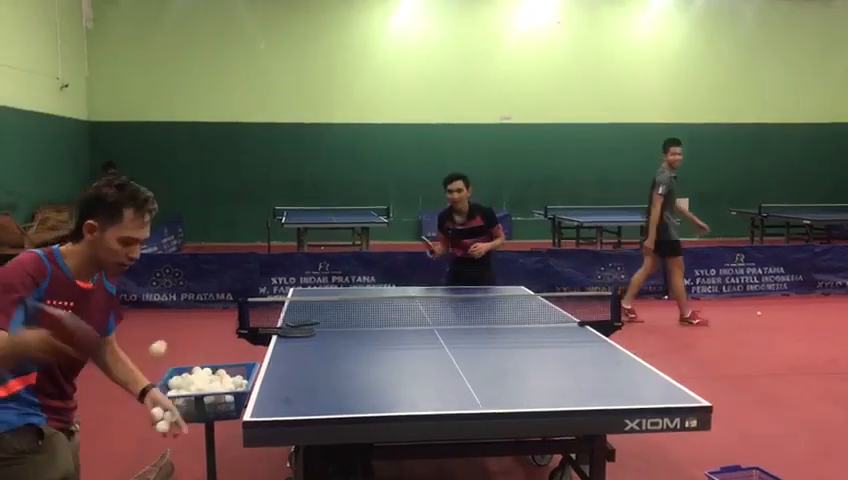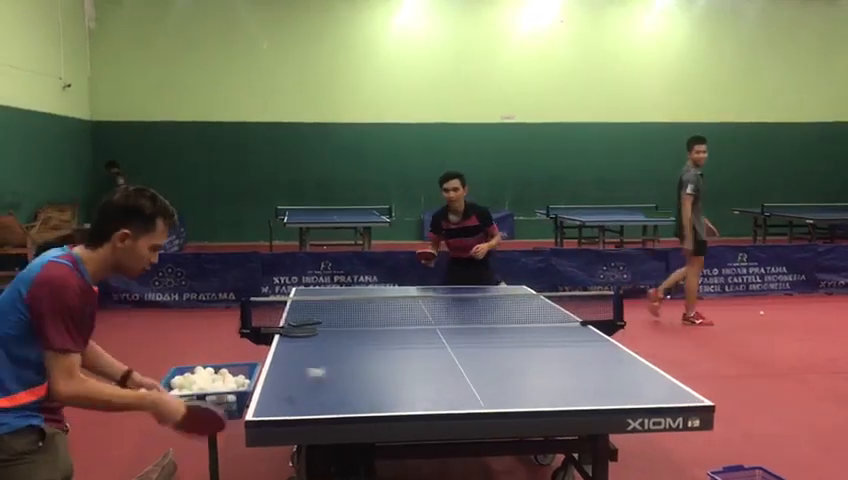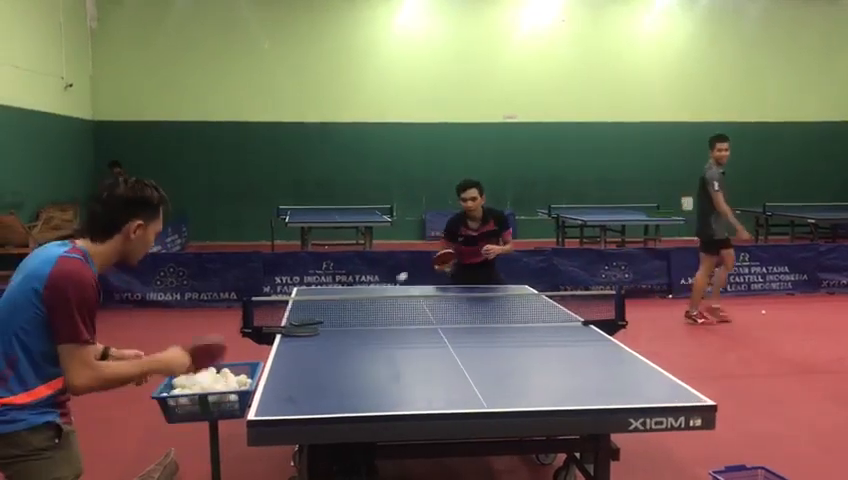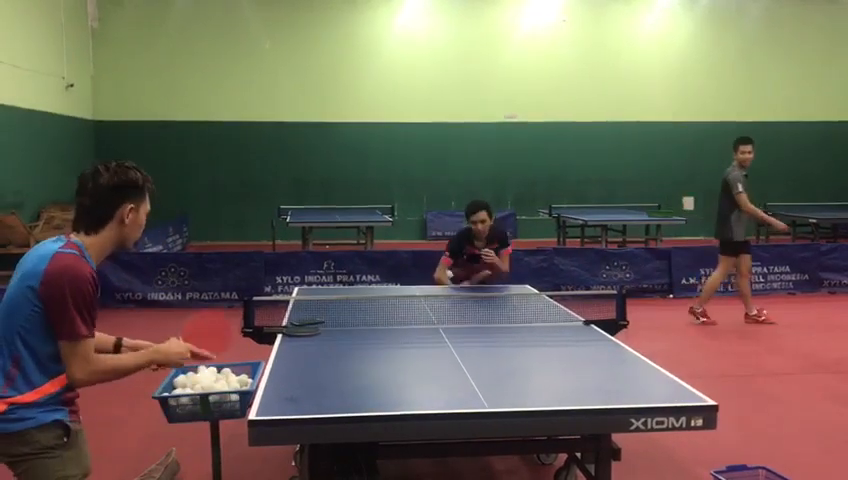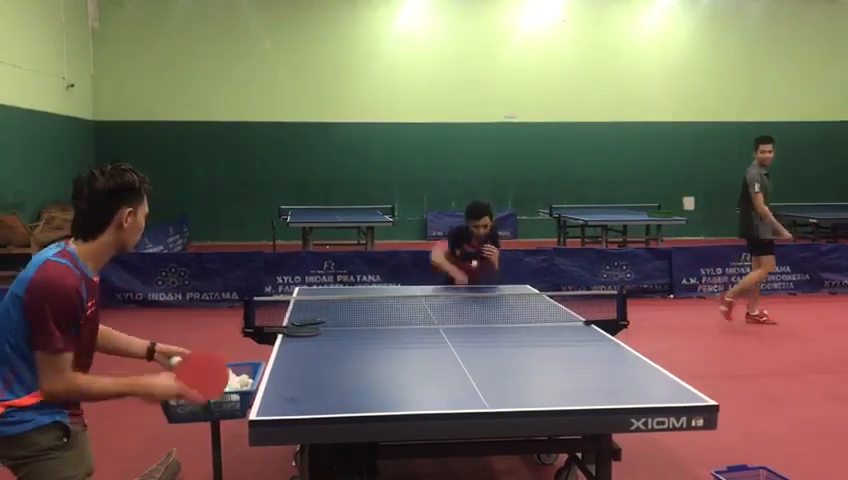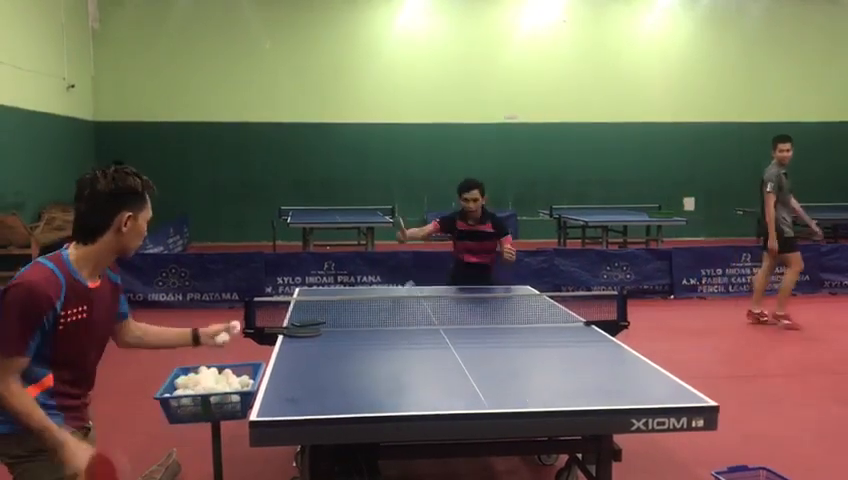
dt=0.2s
person 1, frame 1
left shoulder: (104, 281)
right shoulder: (27, 273)
left elbow: (106, 350)
left wrist: (147, 392)
right wrist: (29, 343)
left hip: (57, 421)
person 1, frame 2
left shoulder: (82, 275)
right shoulder: (59, 282)
right elbow: (67, 387)
left wrist: (129, 377)
right wrist: (148, 402)
left hip: (37, 421)
person 1, frame 3
left shoulder: (60, 254)
right shoulder: (74, 276)
right elbow: (80, 377)
left wrist: (107, 354)
right wrist: (158, 365)
left hip: (29, 415)
right hip: (28, 424)
person 1, frame 4
left shoulder: (56, 250)
right shoulder: (71, 271)
right elbow: (82, 371)
left wrist: (121, 346)
right wrist: (157, 354)
left hip: (34, 414)
right hip: (36, 422)
person 1, frame 5
left shoulder: (71, 265)
right shoulder: (57, 280)
right elbow: (56, 383)
left wrist: (152, 350)
right wrist: (142, 387)
left hip: (46, 419)
right hip: (35, 427)
person 1, frame 6
left shoulder: (105, 276)
right shoulder: (36, 287)
left elbow: (126, 333)
left wrist: (197, 336)
right wrist: (63, 443)
left hip: (66, 420)
right hip: (35, 431)
person 2, frame 1
left shoulder: (669, 176)
right shoulder: (663, 177)
left elbow: (674, 205)
right elbow: (656, 209)
left wrist: (696, 220)
right wrist: (651, 237)
left hip: (661, 232)
right hip: (665, 232)
left knee: (647, 269)
right knee: (677, 271)
left ankle: (627, 305)
right ankle: (685, 314)
person 2, frame 2
left shoulder: (694, 174)
right shoulder: (690, 176)
right elbow: (686, 209)
left wrist: (706, 223)
right wrist: (688, 238)
left hip: (694, 229)
right hip: (692, 231)
left knee: (691, 269)
right knee: (694, 270)
left ankle: (658, 292)
right ankle: (690, 314)
person 2, frame 3
left shoulder: (715, 171)
right shoulder: (712, 173)
right elbow: (720, 205)
right wrist: (740, 229)
left hip: (716, 229)
right hip: (711, 230)
left knee: (728, 263)
right knee: (705, 269)
left ankle: (713, 304)
right ankle: (693, 311)
person 2, frame 4
left shoulder: (739, 174)
right shoulder: (734, 175)
right elbow: (746, 206)
right wrist: (773, 222)
left hip: (738, 232)
right hip: (731, 232)
left knee: (744, 271)
right knee: (723, 271)
left ankle: (751, 312)
right ankle: (698, 308)
person 2, frame 5
left shoulder: (762, 173)
right shoulder: (754, 174)
right elbow: (760, 207)
left wrist: (774, 229)
right wrist: (781, 229)
left hip: (760, 230)
right hip: (757, 230)
left knee: (758, 269)
right knee: (767, 269)
left ankle: (753, 311)
right ankle: (729, 296)
person 2, frame 6
left shoulder: (782, 173)
right shoulder: (772, 174)
left elbow: (791, 202)
right elbow: (769, 207)
left wrist: (810, 223)
right wrist: (772, 237)
left hip: (781, 229)
right hip: (778, 231)
left knee: (767, 268)
right knee: (796, 267)
left ankle: (755, 310)
right ankle: (780, 312)
